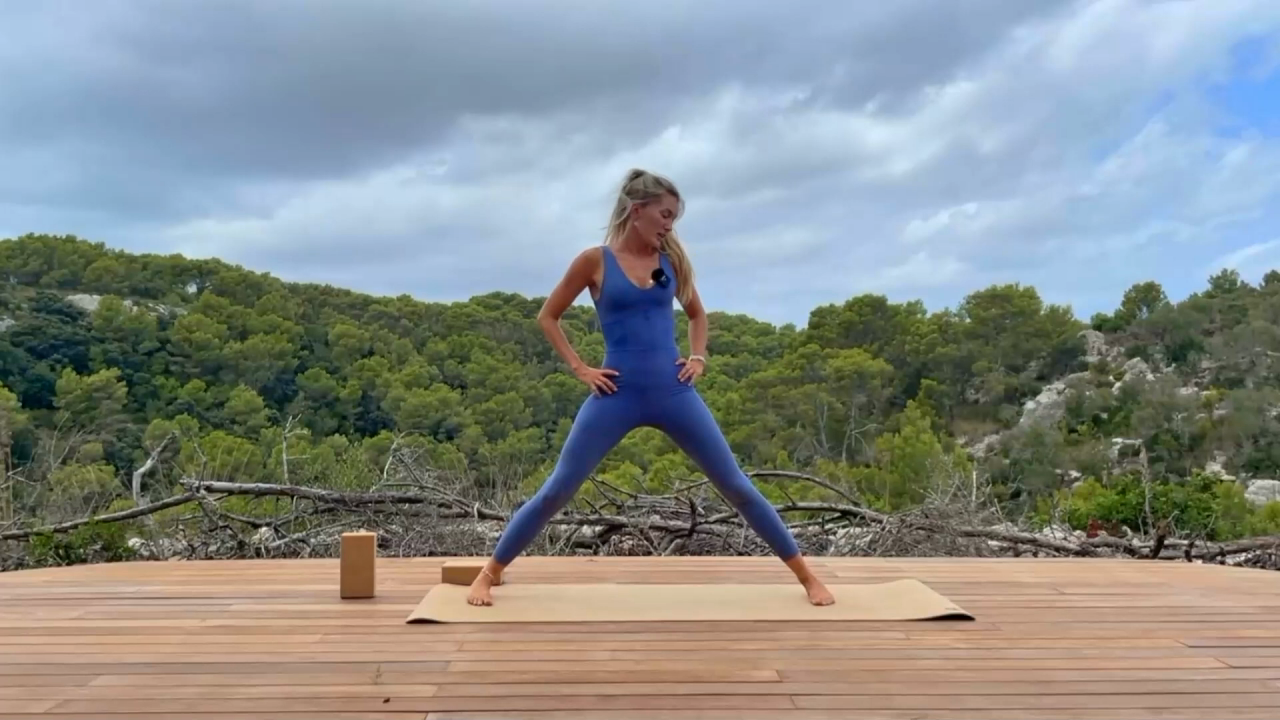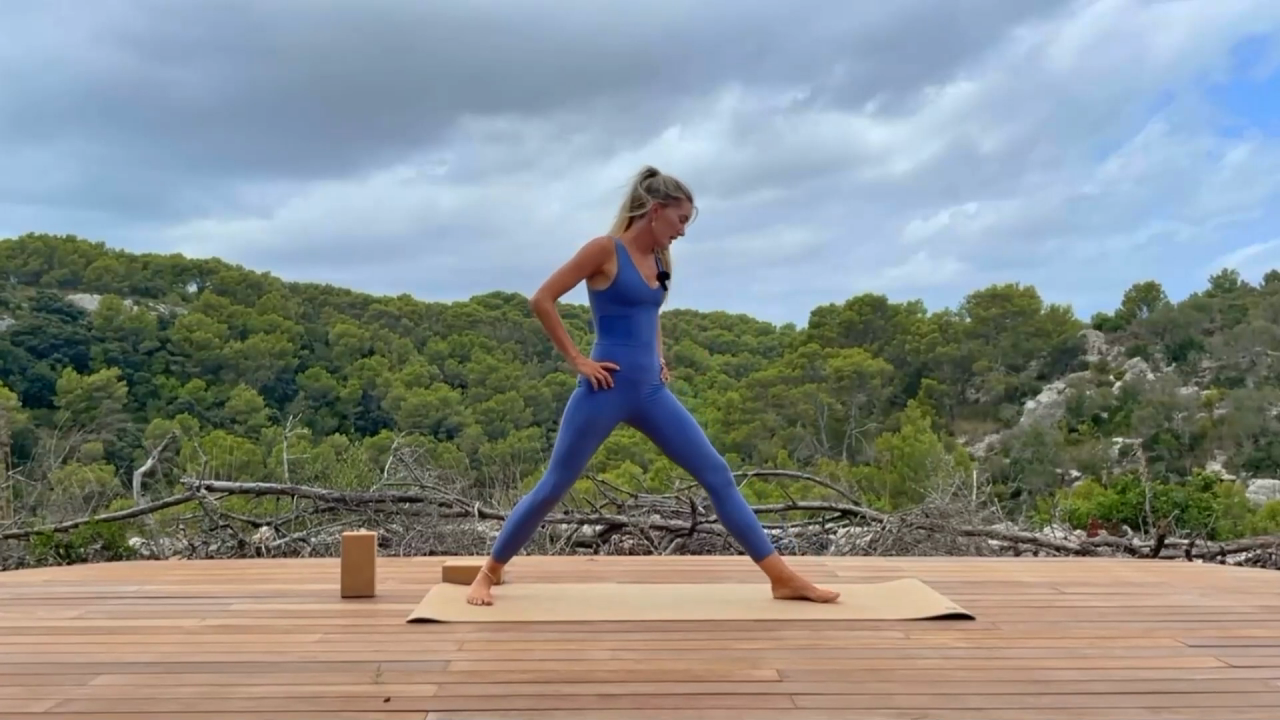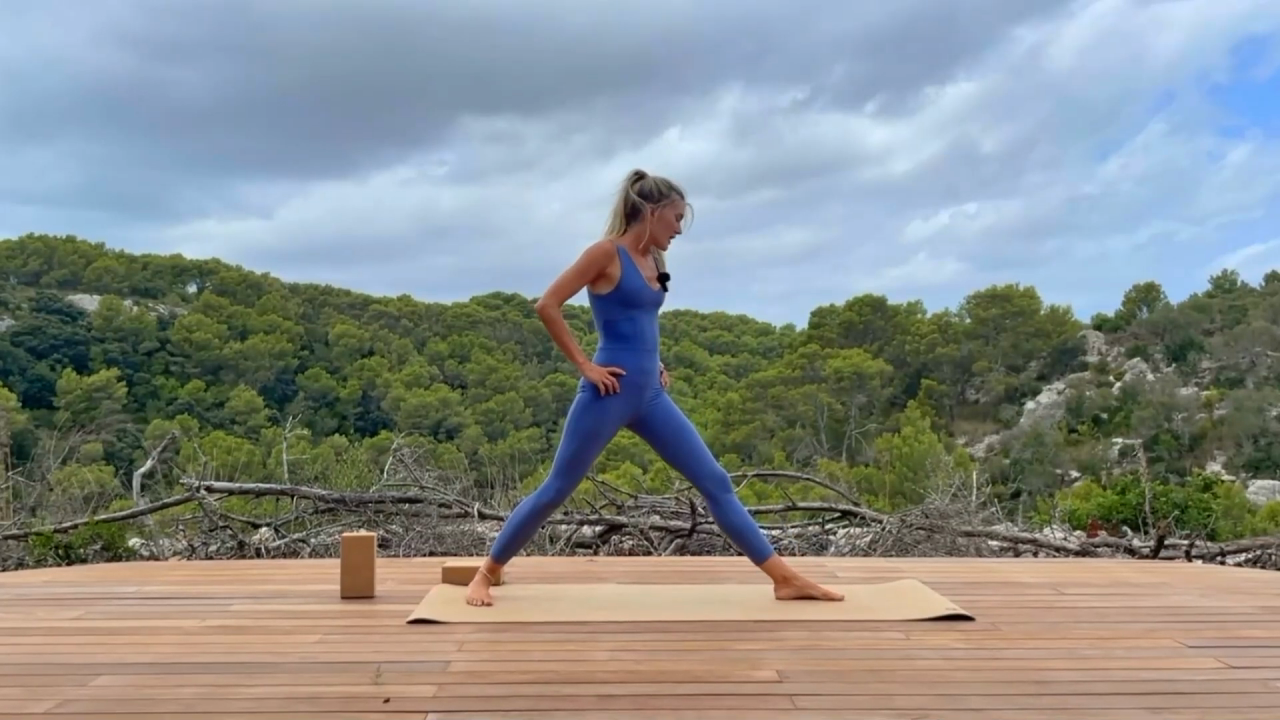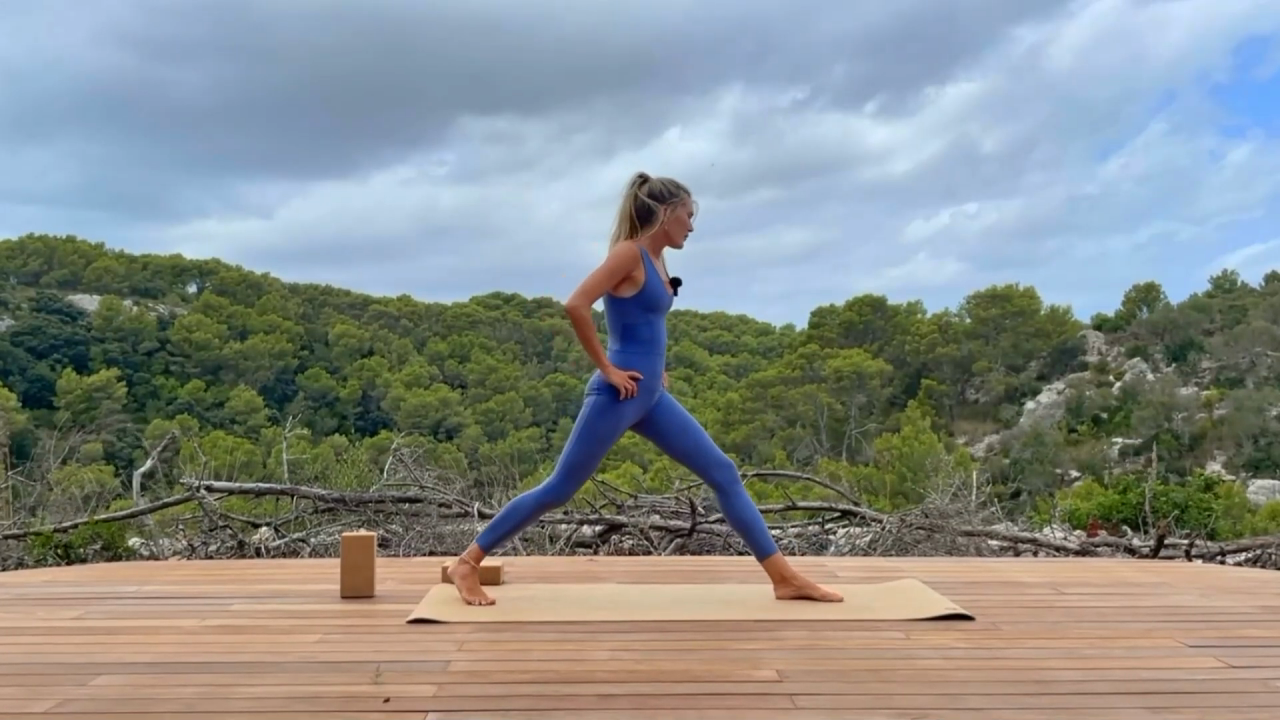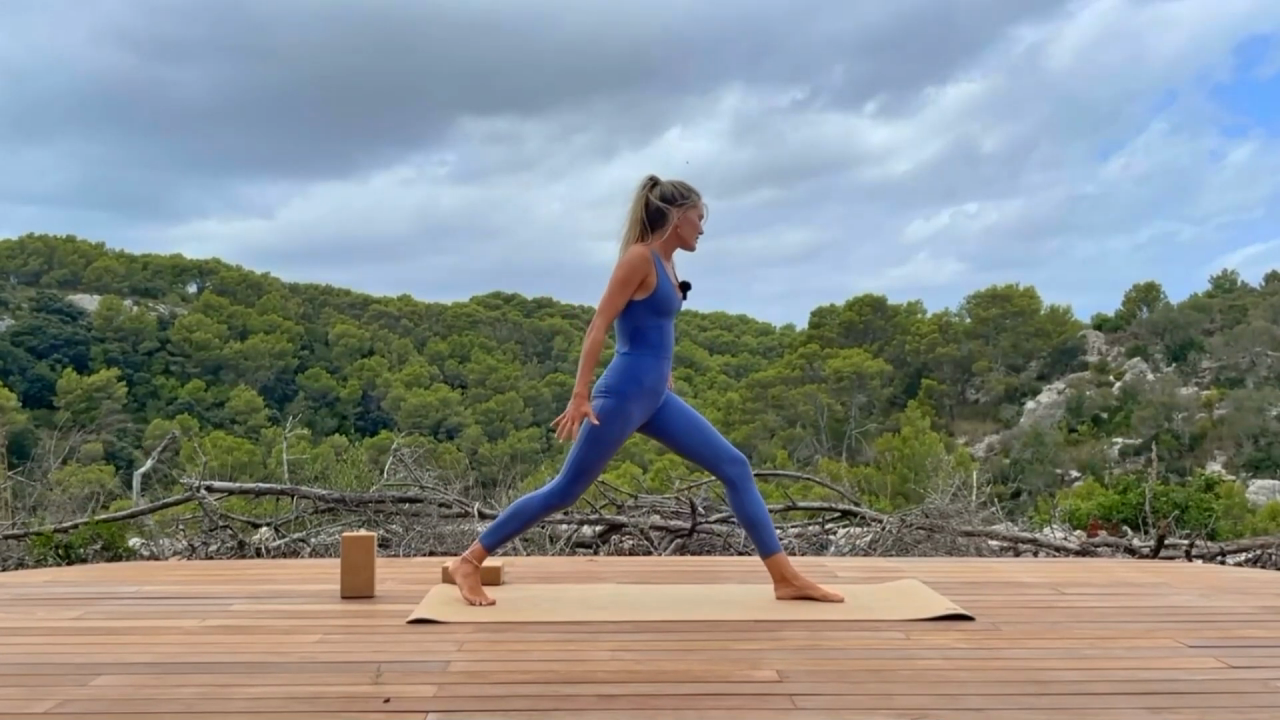
dt=1s
person 1, frame 1
left shoulder: (673, 258)
right shoulder: (595, 260)
left elbow: (697, 314)
right elbow: (548, 316)
left wrist: (698, 358)
right wrist: (579, 368)
left hip: (673, 392)
right hip: (617, 394)
left knee: (736, 486)
right knee: (556, 491)
left ankle: (806, 575)
right ankle: (489, 573)
person 1, frame 2
left shoulder: (660, 260)
right shoulder: (604, 249)
right elbow: (542, 300)
right wrist: (577, 359)
left hip: (651, 390)
right hip: (605, 388)
left knee: (717, 475)
right knee: (553, 487)
left ankle: (783, 578)
right ankle: (487, 574)
person 1, frame 3
left shoulder: (653, 261)
right shoulder: (606, 252)
right elbow: (547, 305)
right wrist: (583, 365)
left hip: (651, 394)
right hip: (609, 393)
left knee: (715, 482)
right knee: (555, 490)
left ankle: (785, 579)
right ankle: (485, 575)
person 1, frame 4
left shoulder: (655, 260)
right shoulder: (629, 253)
right elbow: (575, 306)
right wrist: (606, 368)
left hip: (650, 395)
right hip: (617, 395)
left knee: (723, 473)
right knee: (559, 489)
left ankle: (785, 578)
right ankle: (467, 563)
person 1, frame 5
left shoulder: (663, 262)
right shoulder: (640, 256)
right elbow: (599, 324)
right wrist: (580, 396)
left hip: (656, 397)
right hip: (623, 394)
left knee: (736, 467)
right knee: (565, 491)
left ankle: (785, 577)
right ankle: (469, 562)
